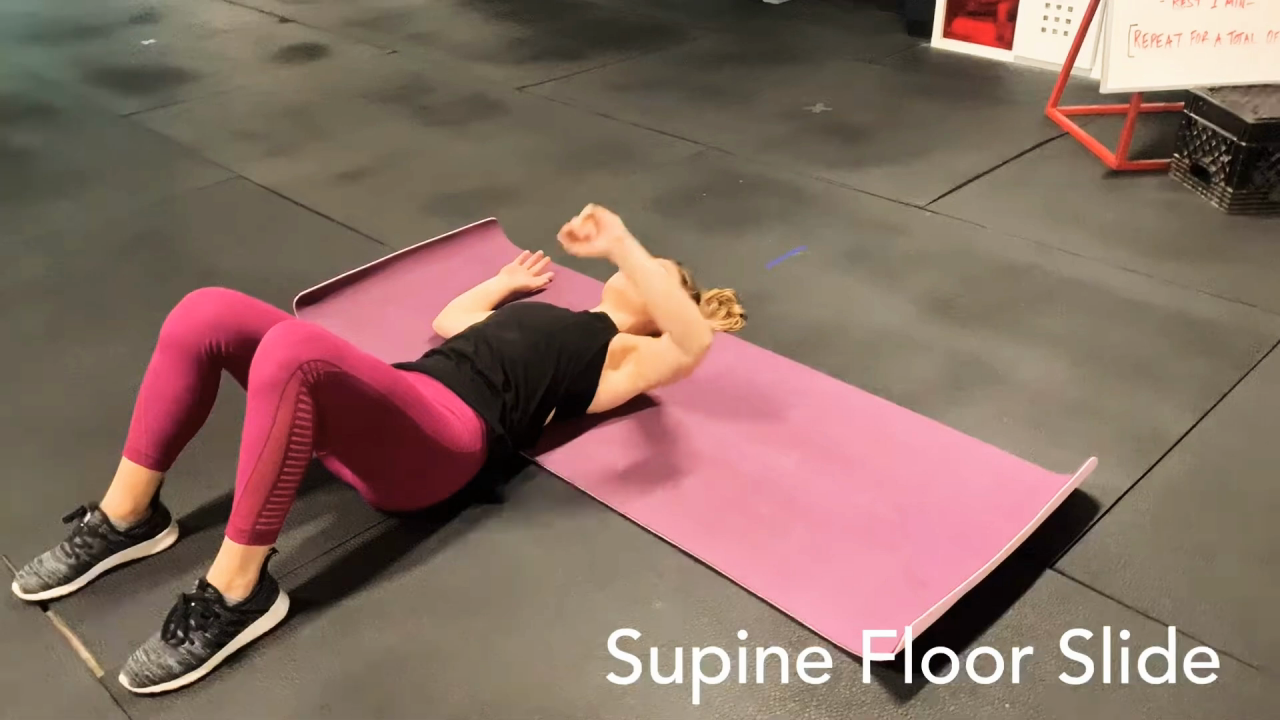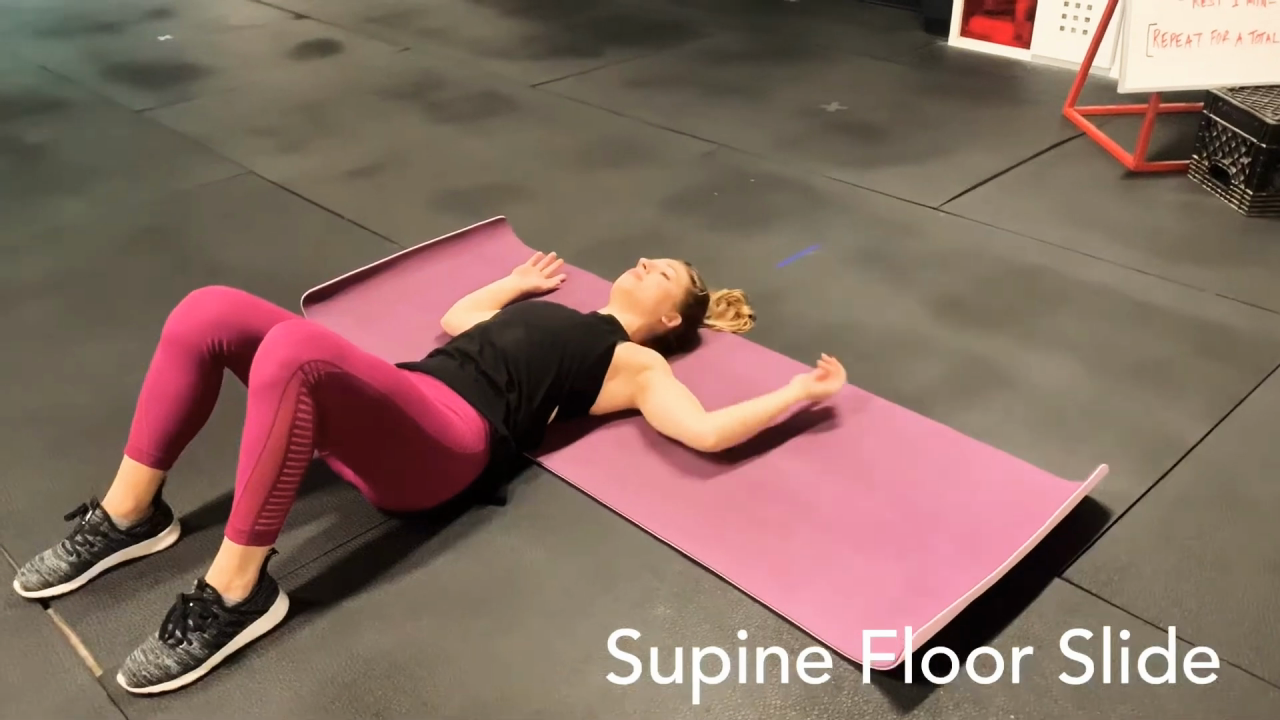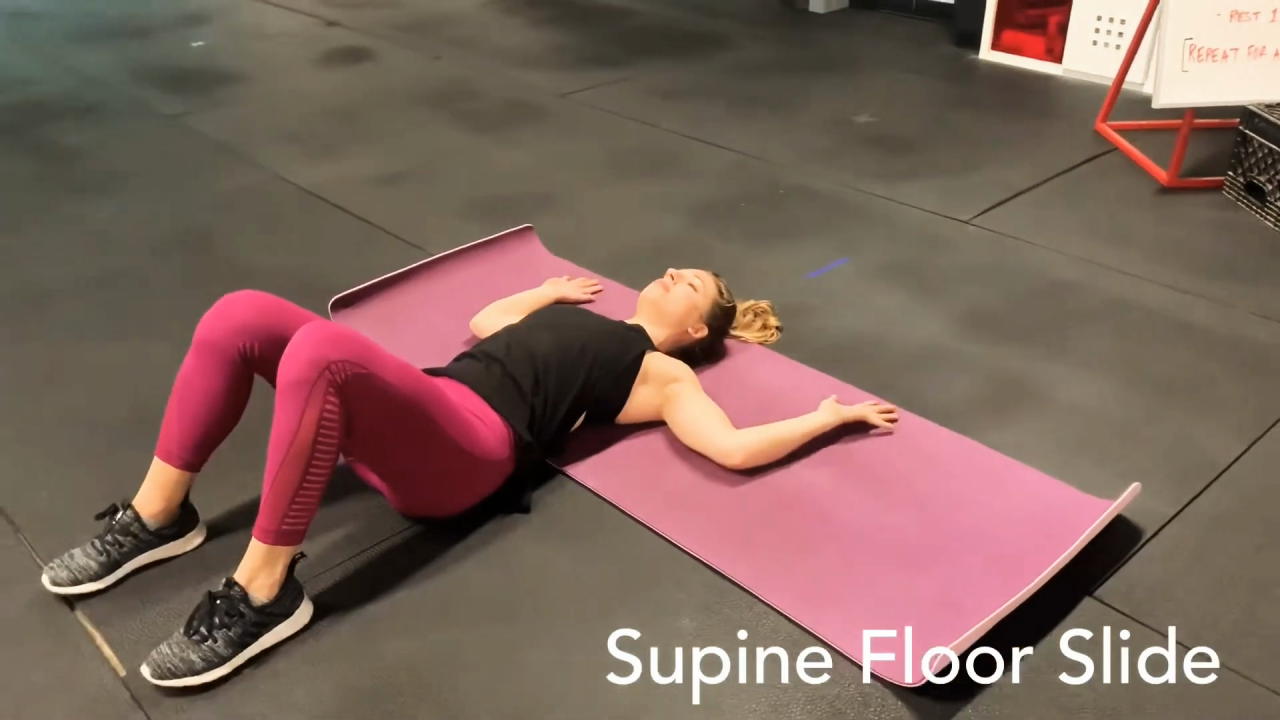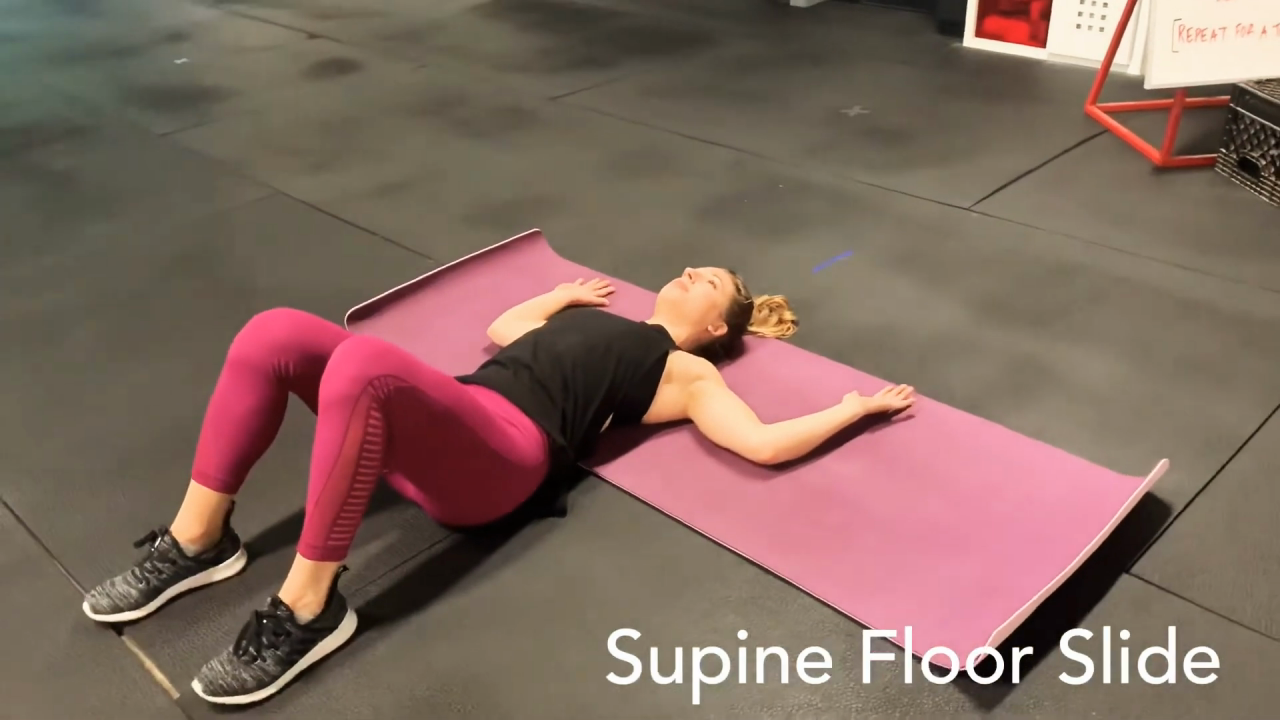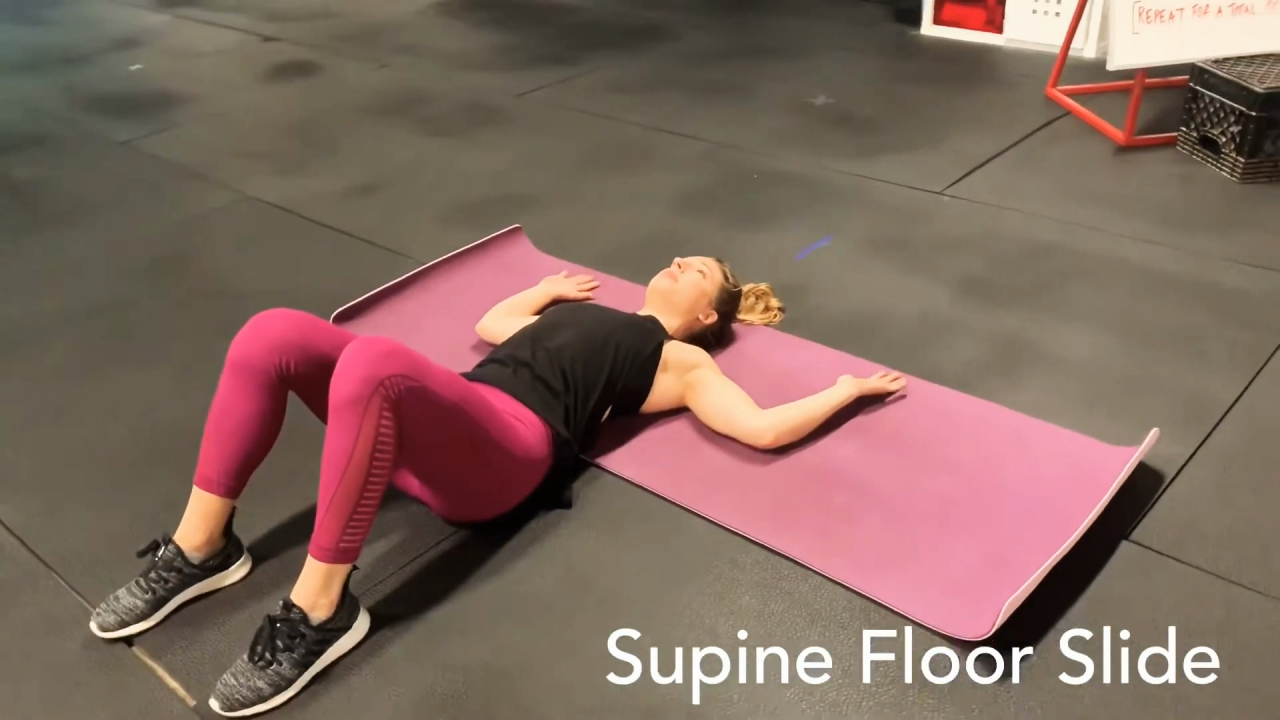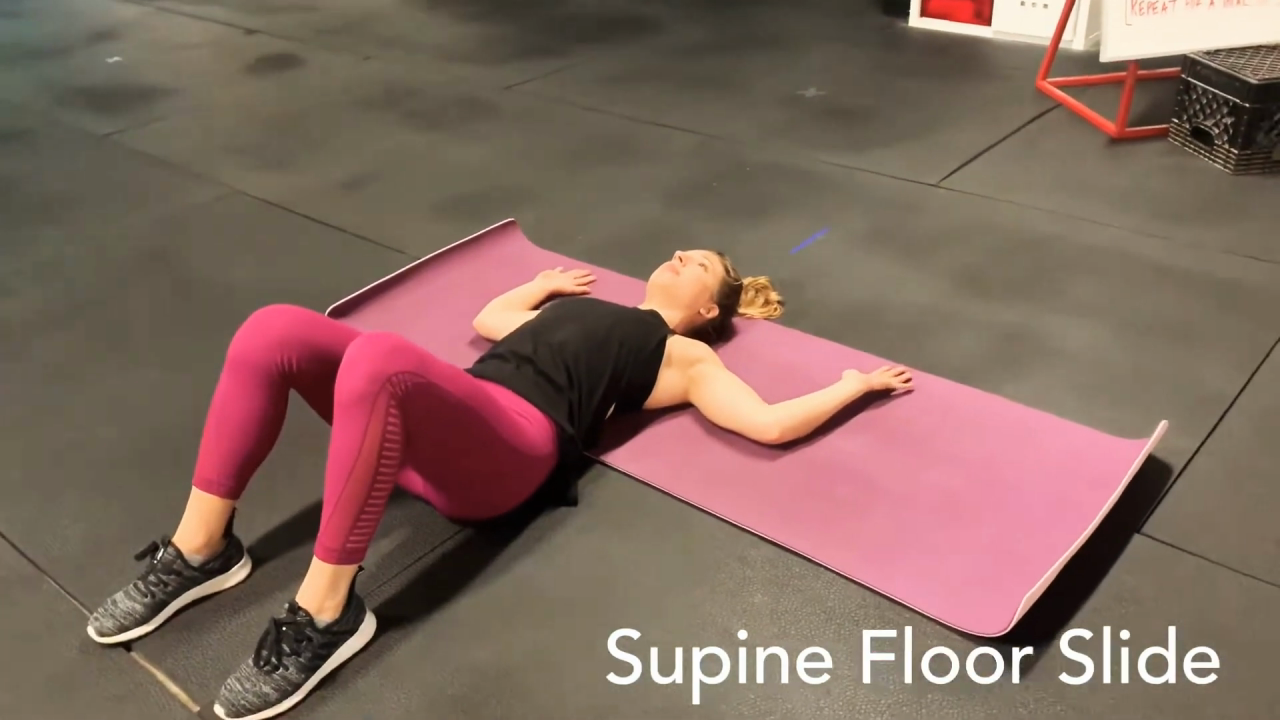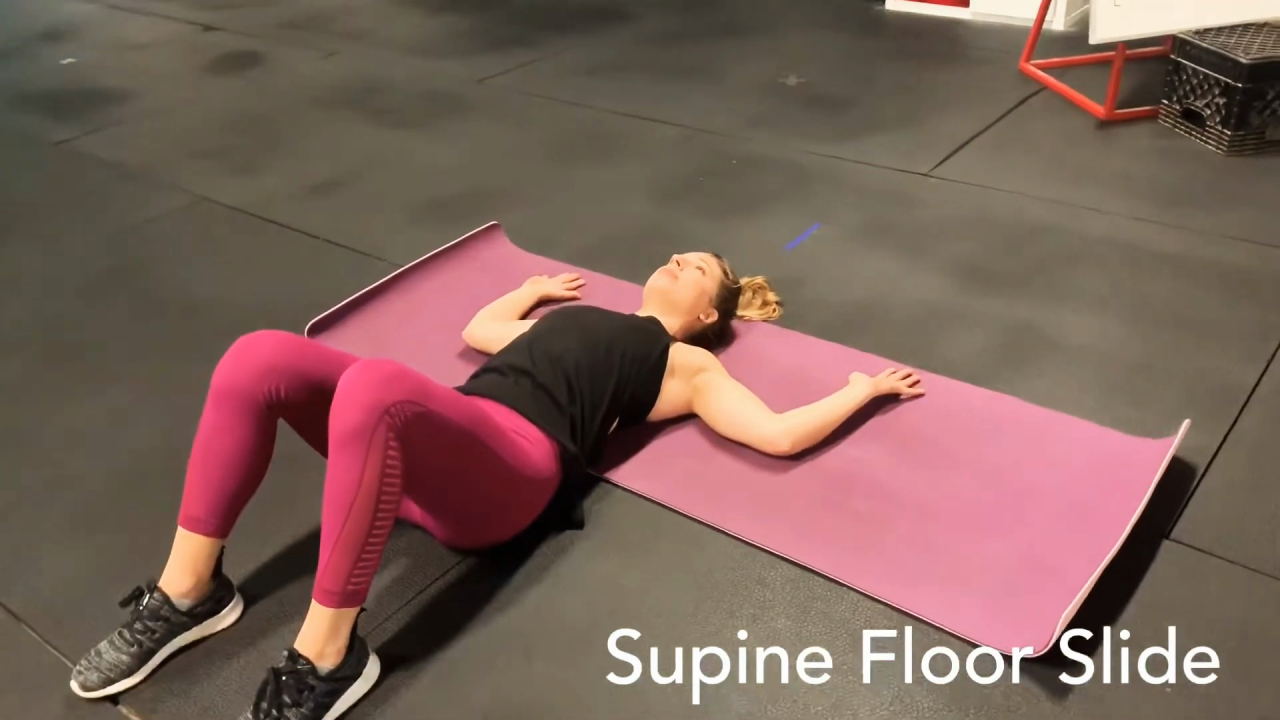
dt=0.7s
person 1, frame 1
left shoulder: (626, 357)
right shoulder: (543, 315)
left elbow: (694, 341)
right elbow: (447, 323)
left wrist: (622, 243)
right wrist: (505, 283)
left hip: (443, 438)
right hip: (385, 404)
left knee: (292, 349)
right knee: (207, 313)
left ankle: (236, 591)
right ankle: (125, 517)
person 1, frame 2
left shoulder: (636, 362)
right shoulder: (550, 308)
left elbow: (706, 429)
right elbow: (456, 318)
left wrist: (800, 392)
right wrist: (516, 283)
left hip: (445, 440)
right hip: (392, 403)
left knee: (293, 350)
right knee: (210, 312)
left ankle: (237, 590)
right ankle: (130, 514)
person 1, frame 3
left shoulder: (663, 373)
right shoulder: (585, 321)
left elbow: (734, 447)
right elbow: (484, 323)
left wrist: (832, 415)
right wrist: (550, 290)
left hip: (469, 444)
right hip: (417, 407)
left knee: (319, 349)
right knee: (240, 316)
left ankle: (263, 592)
right ankle: (157, 516)
person 1, frame 4
left shoulder: (686, 372)
right shoulder: (598, 318)
left elbow: (765, 443)
right elbow: (502, 328)
left wrist: (857, 405)
right wrist: (563, 292)
left hip: (504, 452)
right hip: (442, 426)
left knee: (361, 364)
right knee: (274, 334)
left ankle: (308, 606)
right ankle: (198, 540)
person 1, frame 5
left shoulder: (680, 361)
right shoulder: (584, 312)
left elbow: (763, 428)
right elbow: (491, 324)
left wrist: (849, 388)
right wrist: (550, 288)
left hip: (507, 445)
right hip: (441, 418)
left knee: (371, 362)
right knee: (272, 335)
left ankle: (320, 609)
right ankle: (200, 548)
person 1, frame 6
left shoulder: (684, 355)
right shoulder: (582, 306)
left elbow: (769, 421)
right elbow: (489, 318)
left wrist: (855, 382)
right wrist: (547, 280)
left hip: (512, 443)
right hip: (440, 421)
left knee: (377, 356)
right knee: (273, 331)
left ankle: (326, 610)
right ankle: (201, 550)
person 1, frame 7
left shoulder: (686, 363)
right shoulder: (573, 316)
left elbow: (779, 432)
right elbow: (479, 330)
left wrist: (862, 389)
right wrist: (534, 288)
left hip: (512, 463)
right hip: (432, 437)
left knee: (372, 386)
right knee: (259, 359)
right ankle: (189, 591)
